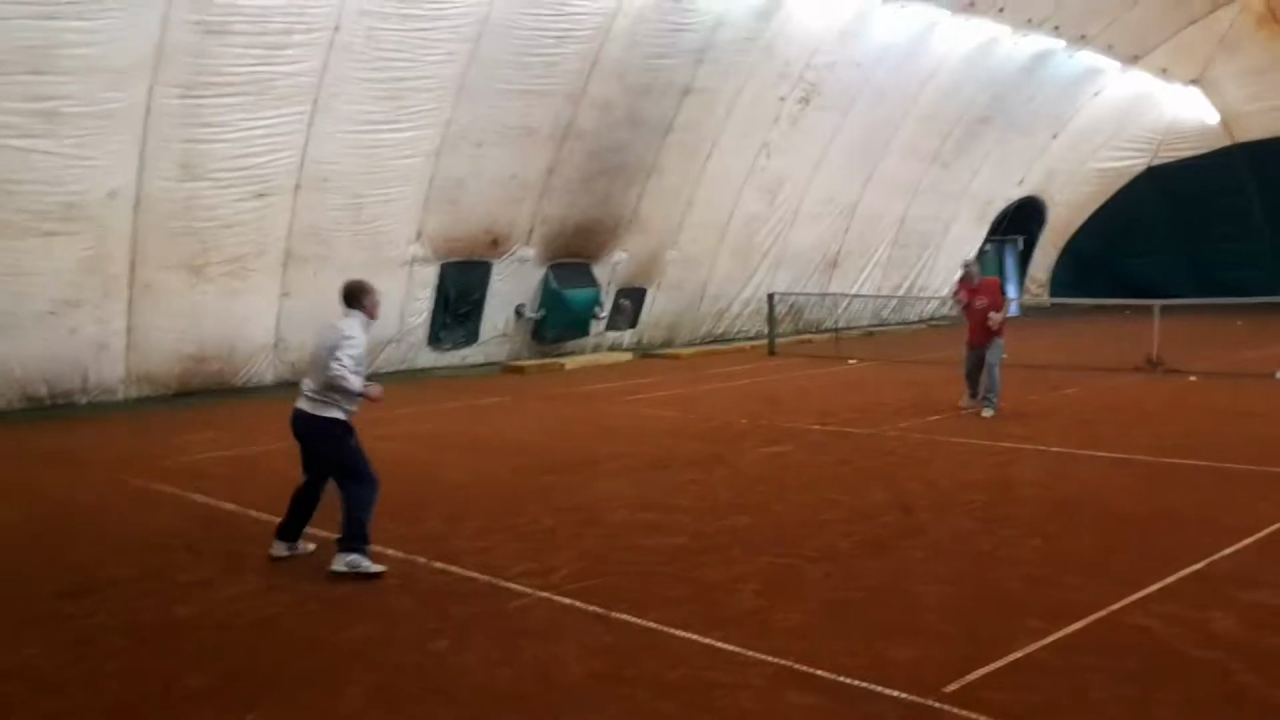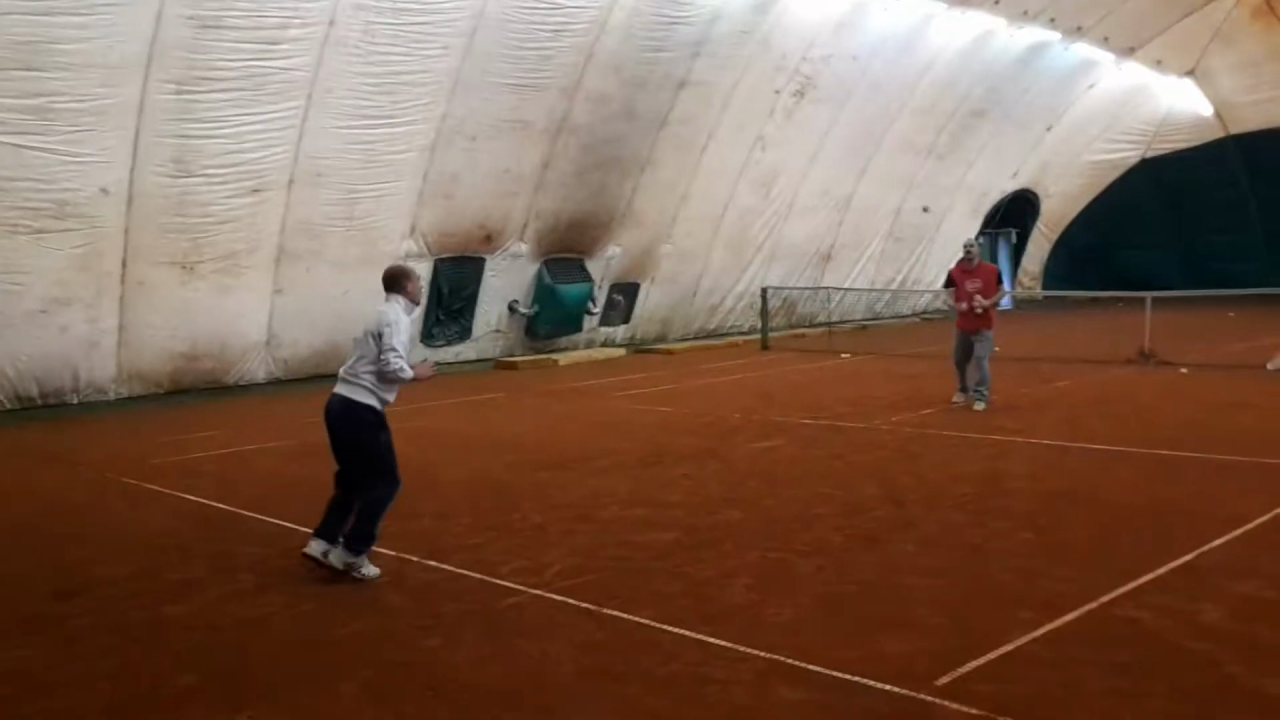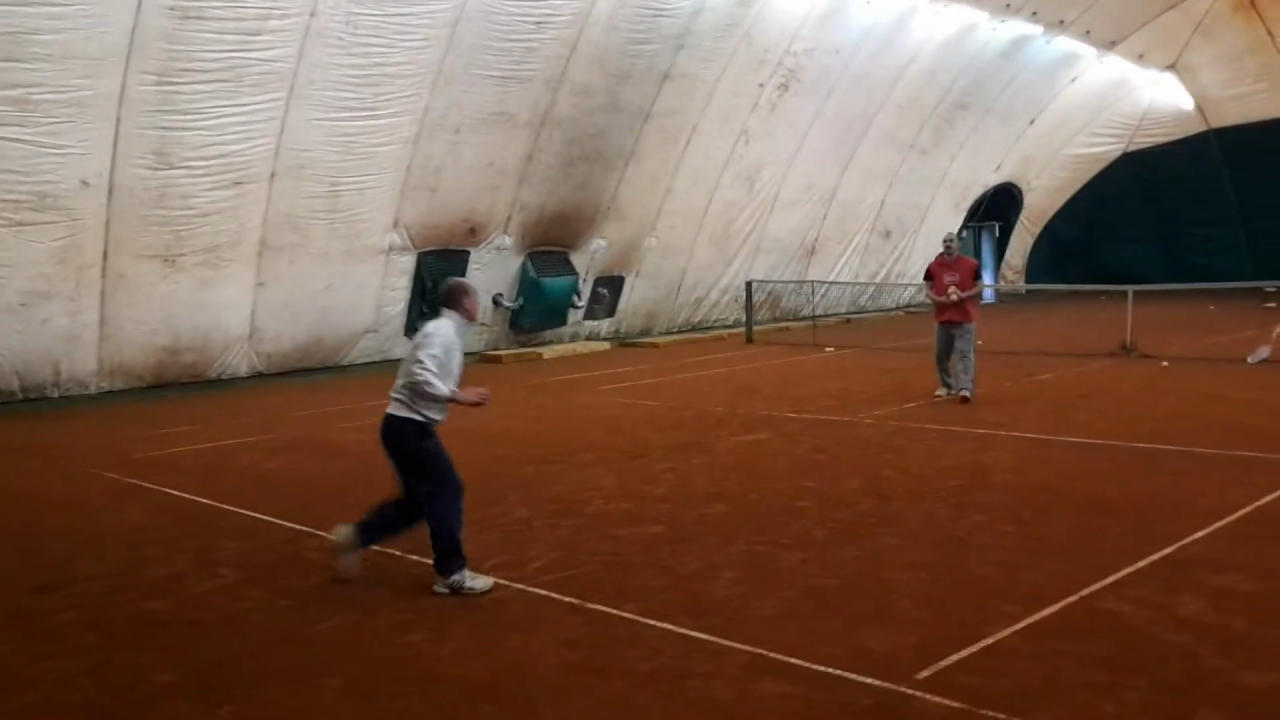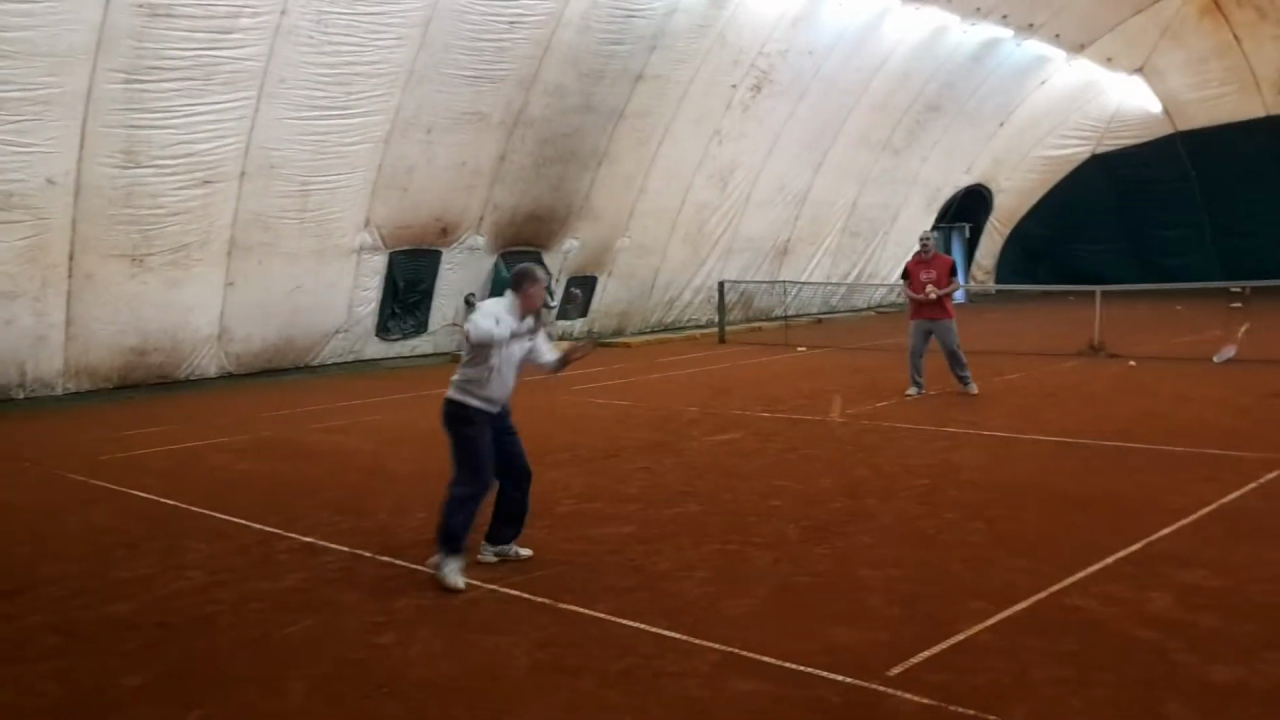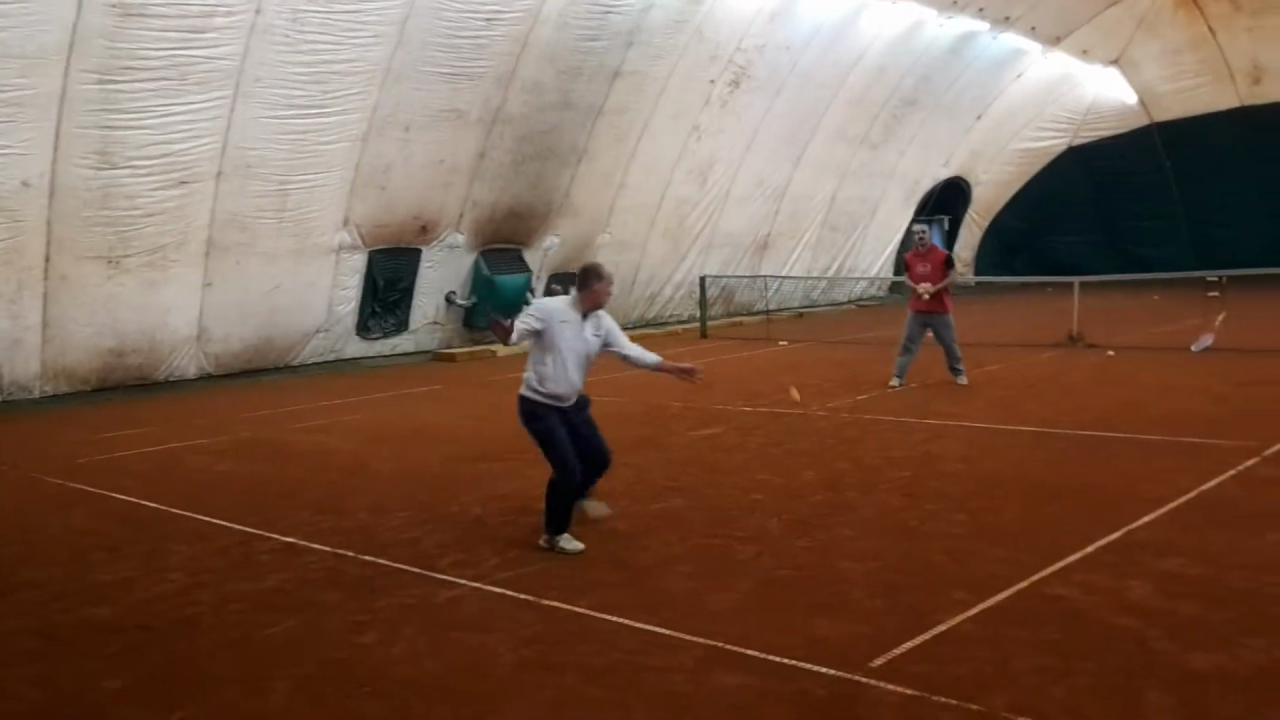
dt=0.3s
person 1, frame 1
left shoulder: (334, 329)
right shoulder: (355, 334)
right elbow: (337, 374)
left wrist: (359, 387)
right wrist: (365, 392)
left hip: (304, 415)
right hip: (326, 422)
left knee: (315, 481)
right knee: (362, 484)
left ankle: (285, 541)
right ankle: (351, 555)
person 1, frame 2
left shoulder: (384, 314)
right shoulder: (397, 318)
right elbow: (391, 366)
left wrist: (410, 371)
right wrist: (416, 373)
left hip: (340, 403)
right hip: (361, 410)
left knee: (351, 479)
right knee: (383, 483)
left ankle: (324, 542)
right ankle: (352, 553)
person 1, frame 3
left shoulder: (451, 334)
right shoulder: (440, 333)
right elbow: (421, 380)
left wrist: (462, 394)
right wrist: (460, 396)
left hip: (415, 426)
right hip: (408, 427)
left knee: (419, 497)
right knee: (447, 493)
left ankle: (354, 536)
right ankle: (452, 574)
person 1, frame 4
left shoulder: (529, 325)
right shoulder: (490, 309)
left elbow: (548, 362)
right elbow: (475, 334)
left wrist: (566, 356)
right wrist: (520, 331)
left hip: (495, 411)
right hip: (466, 409)
left knee: (518, 476)
right knee: (473, 482)
left ankle: (499, 543)
right ankle: (448, 556)
person 1, frame 5
left shoulder: (602, 322)
right shoulder: (546, 309)
left elbow: (630, 350)
right elbow: (514, 334)
left wrist: (671, 368)
right wrist: (505, 333)
left hip: (571, 404)
right hip: (538, 405)
left knee: (599, 458)
right knee: (567, 468)
left ankle: (575, 497)
right ankle: (555, 534)
